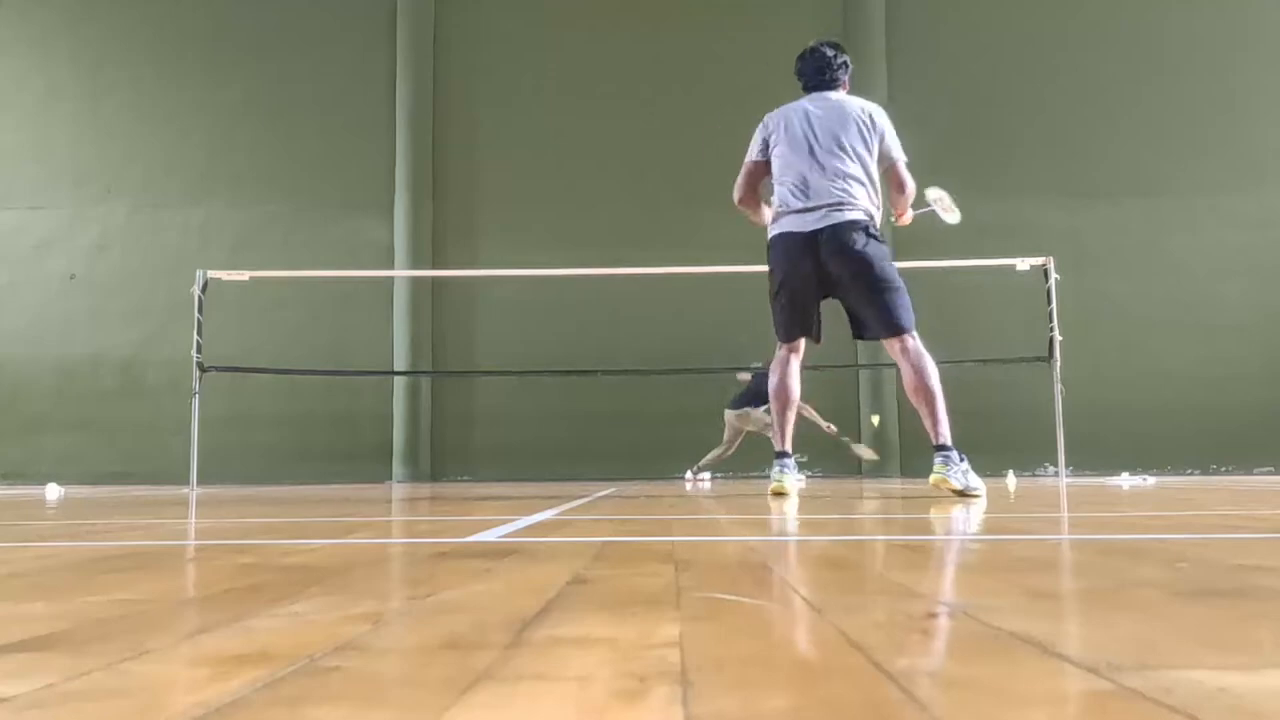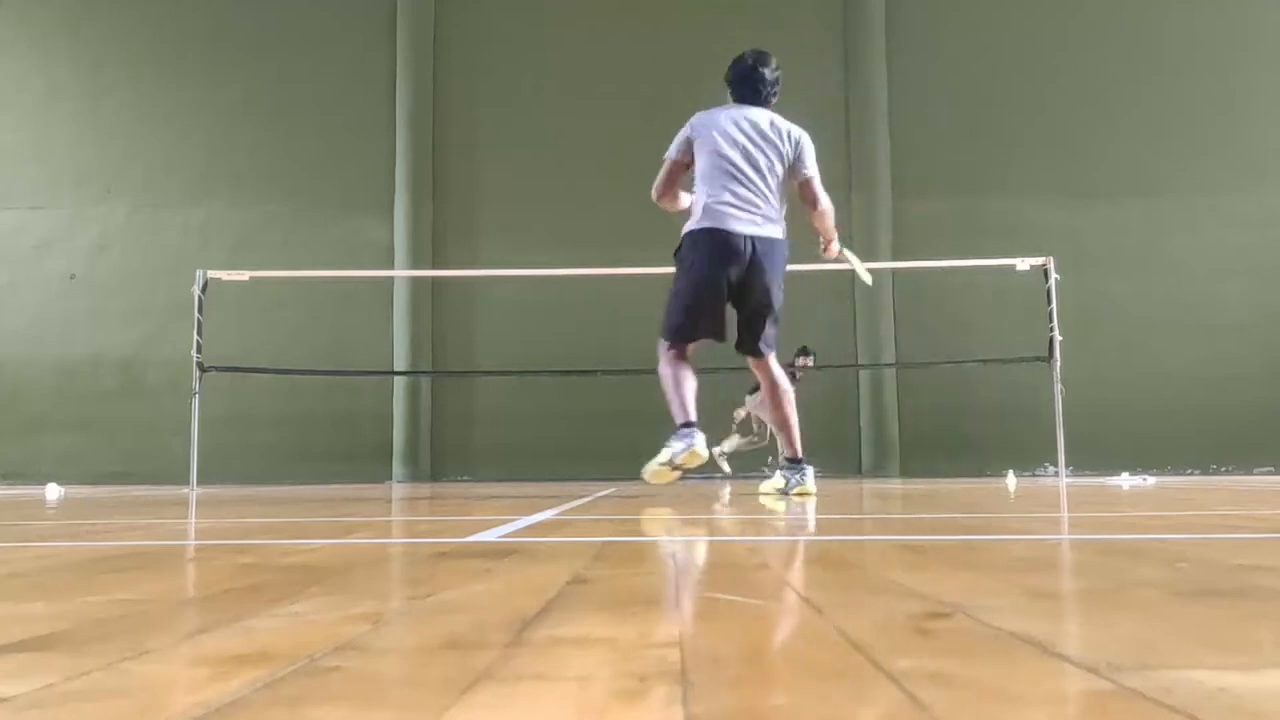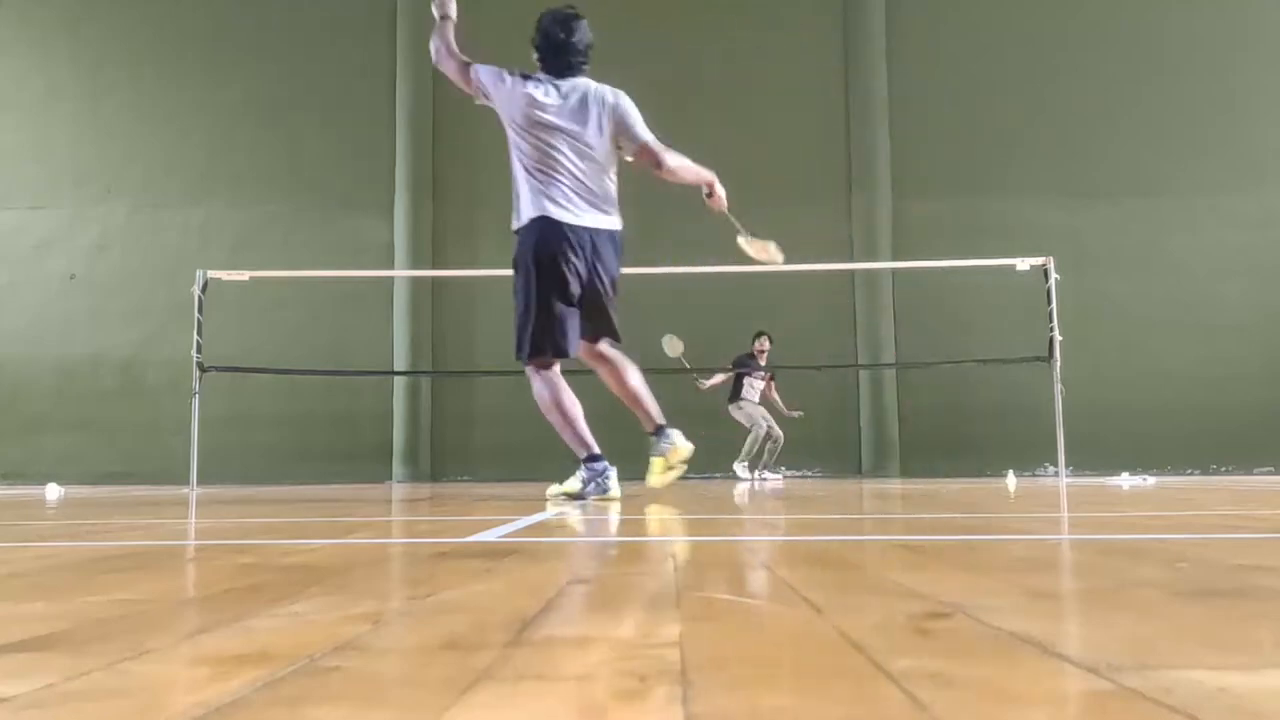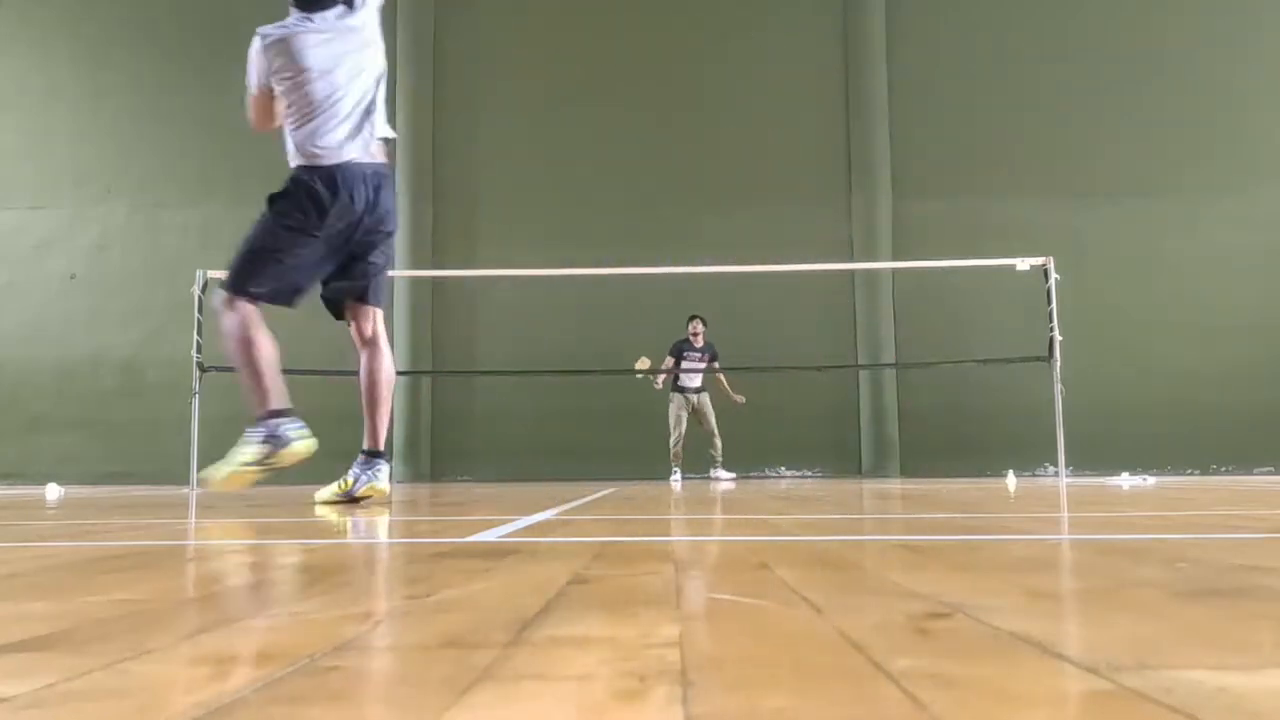
dt=0.4s
person 1, frame 1
left shoulder: (776, 121)
right shoulder: (869, 114)
left elbow: (743, 193)
right elbow: (903, 186)
left wrist: (764, 213)
right wrist: (902, 211)
left hip: (790, 242)
right hip: (851, 234)
left knee: (789, 350)
right knee: (905, 346)
left ankle: (783, 462)
right ankle: (947, 459)
person 1, frame 2
left shoulder: (701, 123)
right shoulder: (794, 134)
left elbow: (662, 193)
right elbow: (818, 204)
right wrist: (829, 240)
left hip: (710, 245)
right hip: (765, 250)
left knee: (674, 349)
right knee: (763, 364)
left ankle: (688, 433)
right ankle: (796, 468)
person 1, frame 3
left shoulder: (514, 90)
right shoulder: (610, 103)
left elbow: (446, 58)
right elbow: (661, 163)
right wrist: (708, 178)
left hip: (549, 236)
right hip: (603, 239)
left knee: (543, 365)
right knee: (601, 350)
left ankle: (595, 469)
right ankle: (663, 433)
person 1, frame 4
left shoulder: (274, 41)
left elbow: (263, 118)
left hip: (323, 185)
right hip: (377, 185)
left knee: (239, 308)
right knee: (367, 328)
left ankle: (278, 423)
right ankle: (374, 462)
